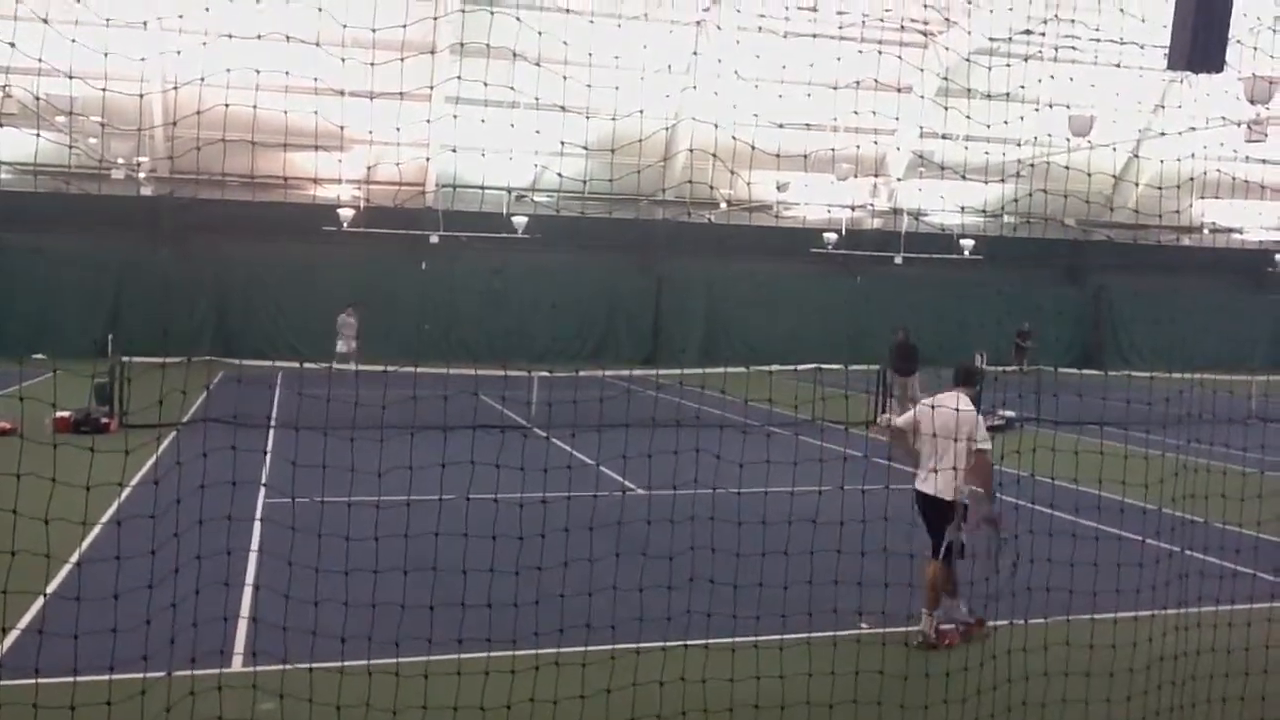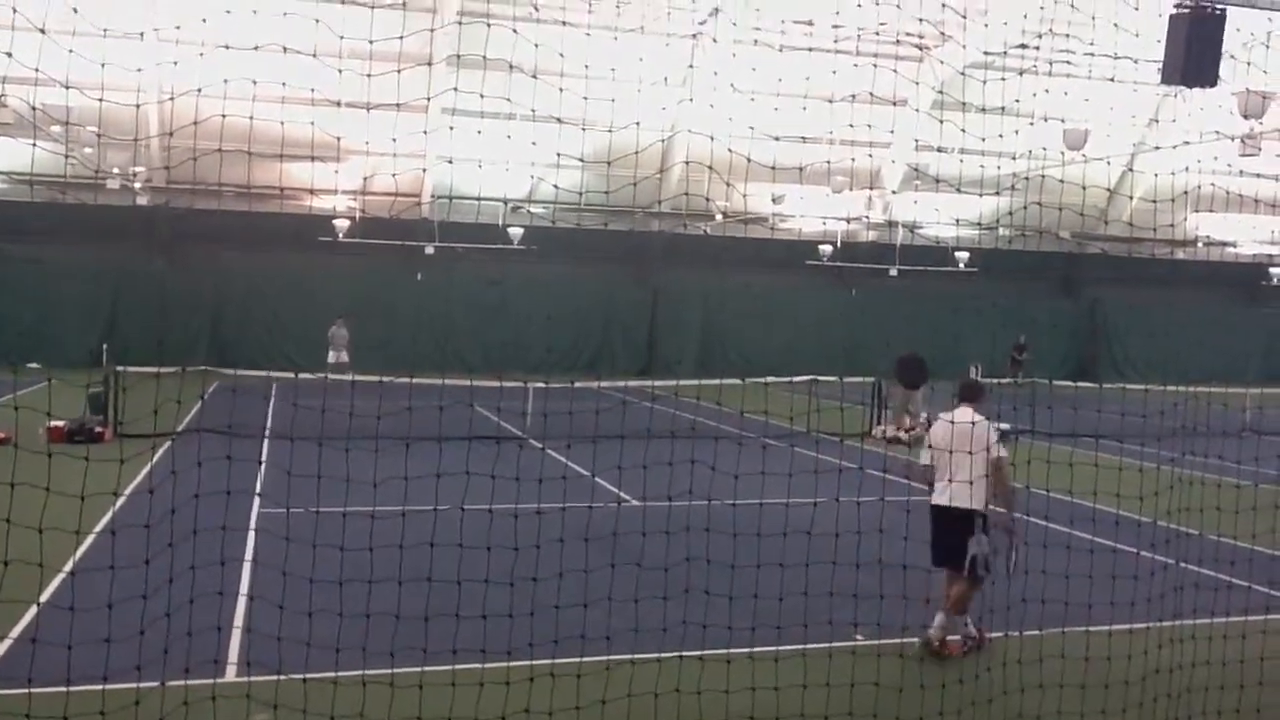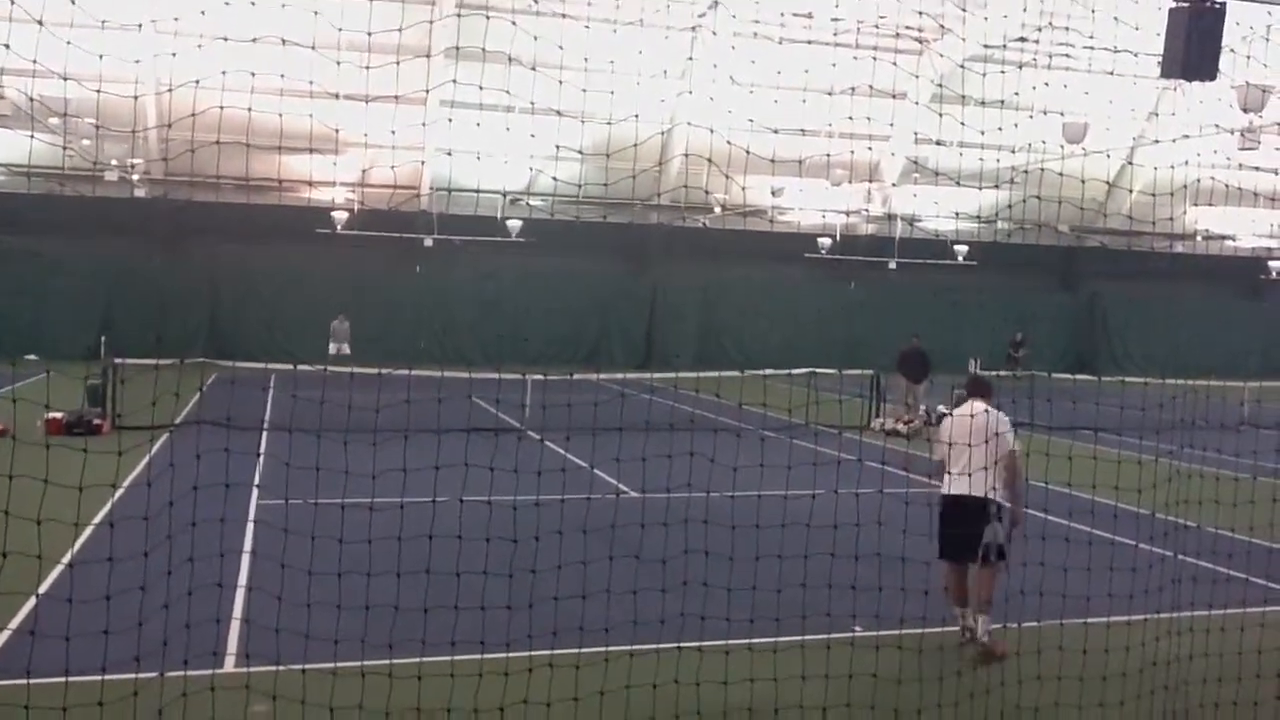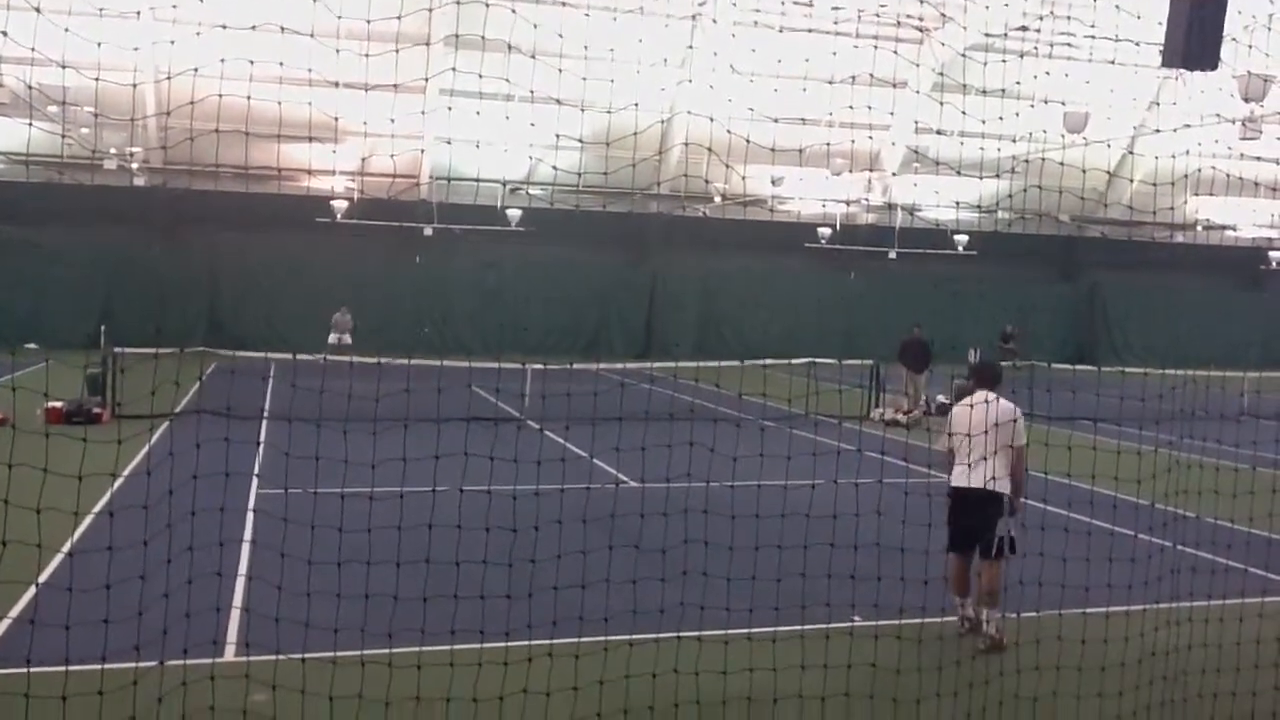
dt=0.3s
person 1, frame 1
left shoulder: (926, 405)
right shoulder: (971, 414)
left elbow: (894, 429)
right elbow: (982, 464)
right wrist: (989, 502)
left hip: (924, 490)
right hip: (951, 495)
left knee: (942, 557)
right knee: (941, 561)
left ankle: (963, 617)
right ankle: (927, 630)
person 1, frame 2
left shoulder: (937, 425)
right shoulder: (985, 426)
left elbow: (926, 471)
right elbow: (1000, 475)
right wrist: (1008, 512)
left hip: (940, 506)
right hip: (970, 509)
left knee: (955, 571)
right knee: (972, 577)
left ankle: (968, 632)
right ankle: (935, 634)
person 1, frame 3
left shoulder: (948, 420)
right shoulder: (998, 418)
right elbow: (1012, 466)
right wrist: (1016, 504)
left hip: (950, 497)
right hip: (984, 500)
left knee: (956, 564)
right knee: (987, 566)
left ankle: (967, 625)
right ankle: (984, 636)
person 1, frame 4
left shoulder: (957, 410)
right shoulder: (1011, 411)
right elbow: (1018, 460)
right wrist: (1017, 497)
left hip: (959, 489)
right hip: (994, 492)
left knee: (959, 555)
right knee: (991, 562)
left ankle: (966, 615)
right ankle: (990, 629)
